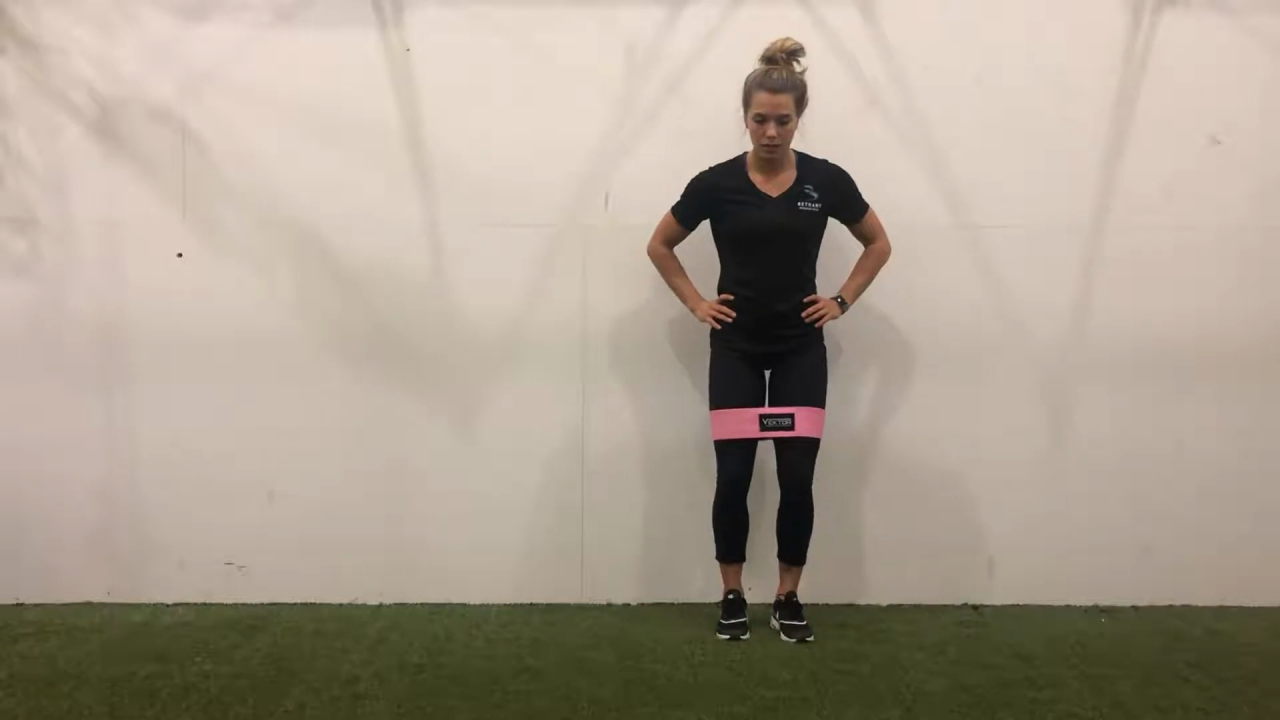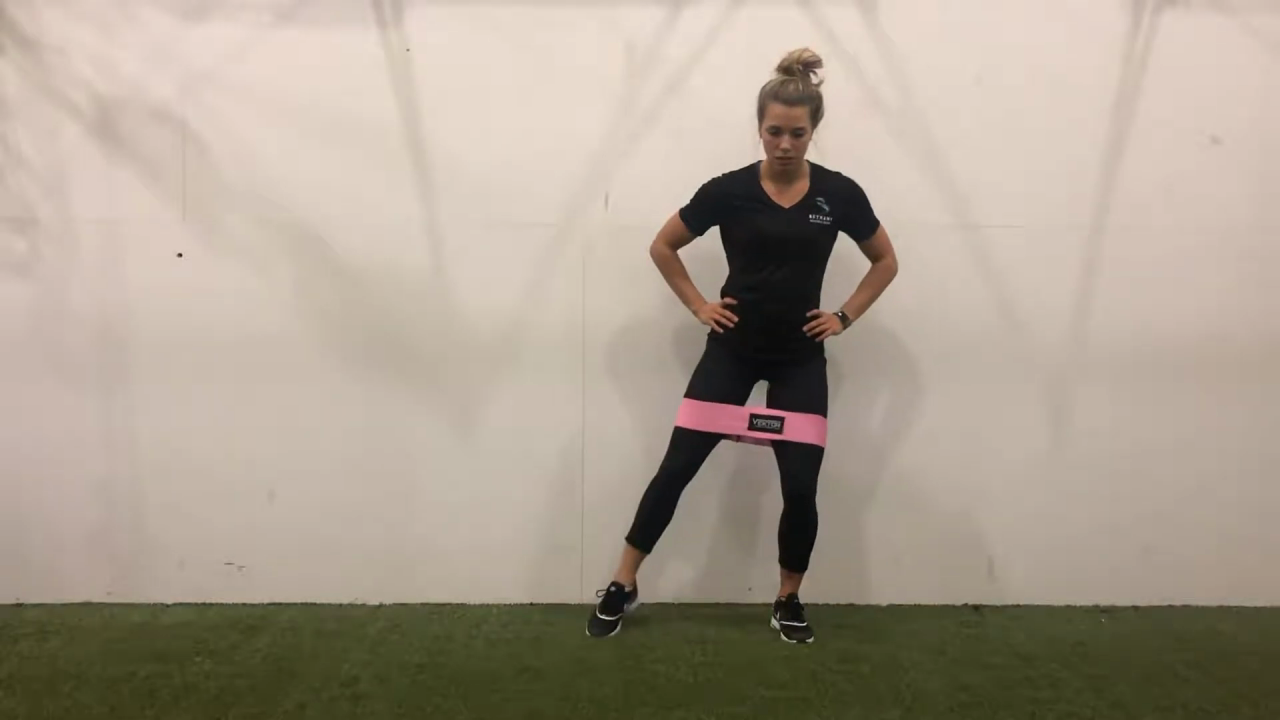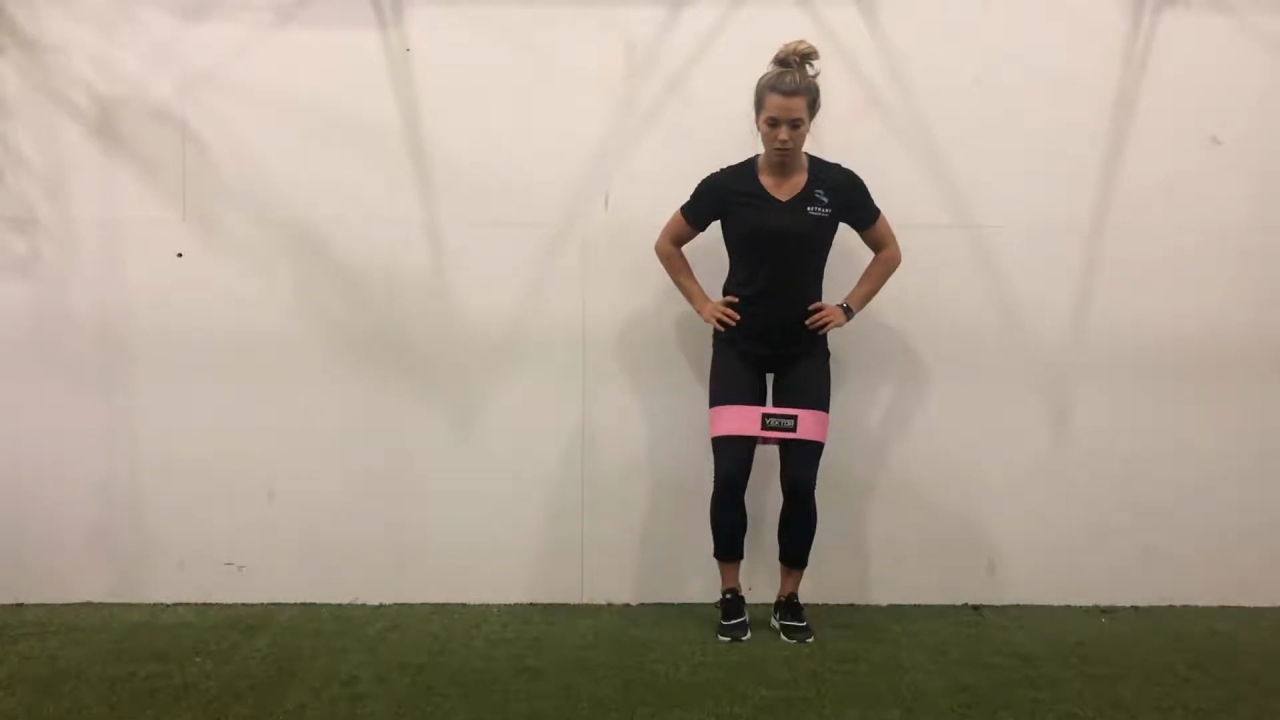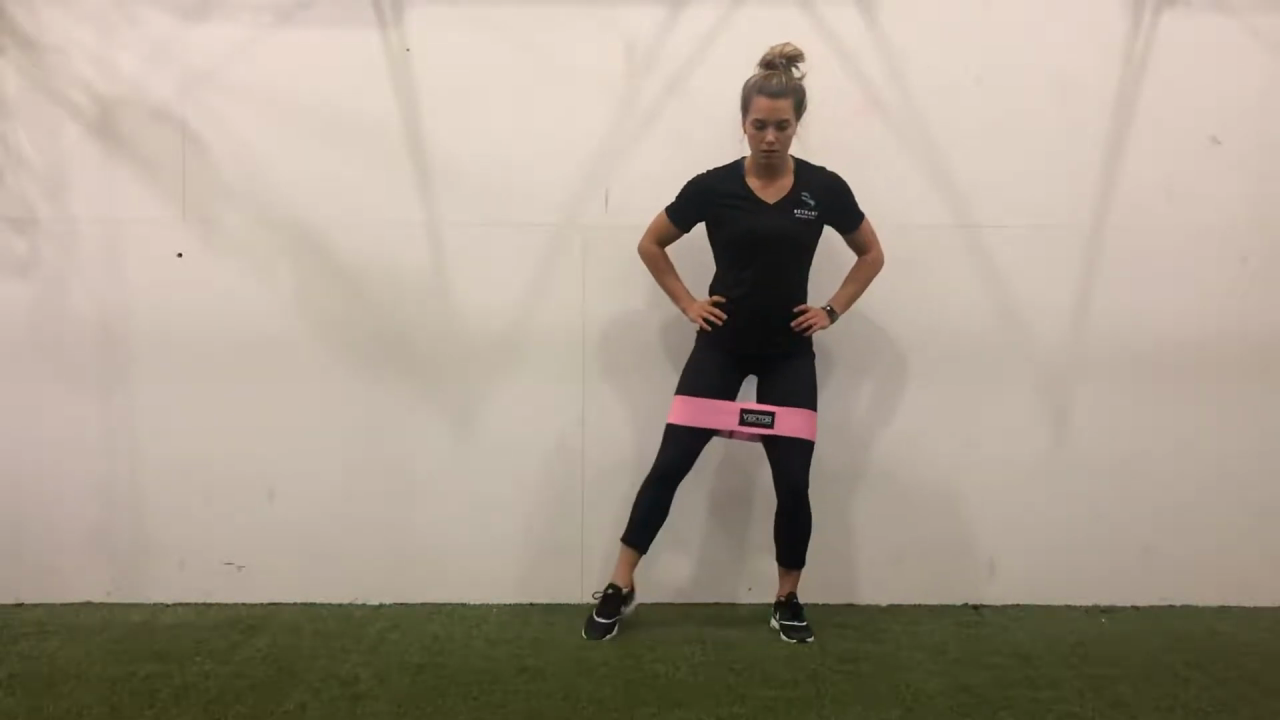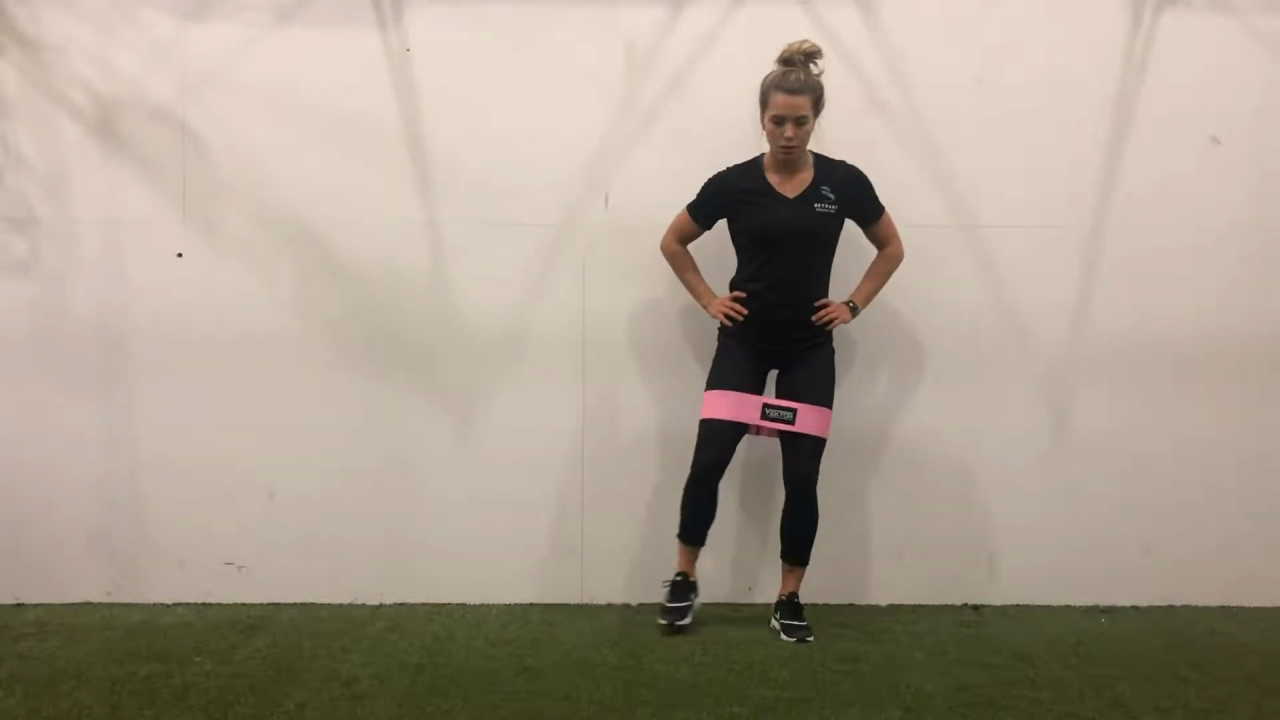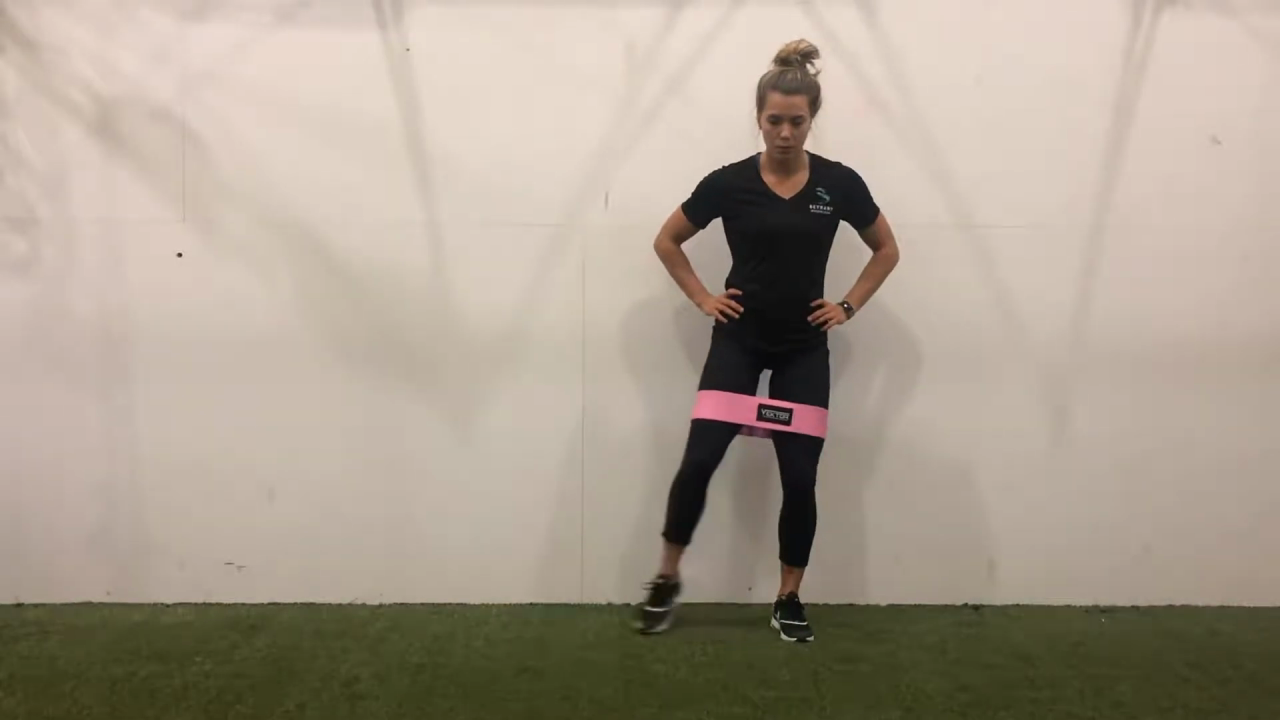
dt=0.7s
person 1, frame 1
left shoulder: (827, 180)
right shoulder: (717, 182)
left elbow: (878, 245)
right elbow: (660, 246)
left wrist: (841, 300)
right wrist: (696, 303)
left hip: (800, 349)
right hip: (736, 347)
left knee: (797, 481)
right knee: (733, 478)
left ankle: (788, 599)
right ankle: (732, 596)
person 1, frame 2
left shoulder: (839, 193)
right shoulder: (728, 190)
left elbow: (886, 262)
right elbow: (662, 246)
left wrist: (845, 316)
right wrist: (698, 305)
left hip: (800, 359)
right hip: (731, 351)
left knee: (801, 489)
right knee: (677, 469)
left ankle: (788, 602)
right ankle: (622, 586)
person 1, frame 3
left shoulder: (838, 184)
right shoulder: (727, 185)
left elbow: (888, 252)
right elbow: (667, 244)
left wrist: (848, 308)
right wrist: (702, 304)
left hip: (804, 353)
right hip: (738, 349)
left knee: (800, 484)
right knee: (730, 479)
left ankle: (788, 600)
right ankle: (731, 596)
person 1, frame 4
left shoulder: (824, 188)
right shoulder: (713, 186)
left elbow: (871, 255)
right elbow: (651, 244)
left wrist: (832, 310)
right wrist: (686, 302)
left hip: (788, 354)
right hip: (720, 347)
left knee: (793, 486)
right knee: (670, 466)
left ankle: (788, 602)
right ankle: (618, 590)
person 1, frame 5
left shoulder: (845, 182)
right shoulder: (734, 182)
left elbow: (891, 249)
right elbow: (673, 242)
left wrist: (852, 304)
right wrist: (708, 300)
left hip: (809, 349)
right hip: (744, 342)
left knee: (803, 481)
right knee: (708, 462)
left ankle: (789, 601)
right ankle: (683, 579)
person 1, frame 6
left shoulder: (839, 183)
right shoulder: (728, 183)
left elbow: (886, 250)
right elbow: (666, 241)
left wrist: (848, 304)
right wrist: (702, 297)
left hip: (804, 348)
right hip: (738, 338)
left knee: (799, 481)
right knee: (698, 461)
left ankle: (788, 601)
right ankle: (666, 579)
